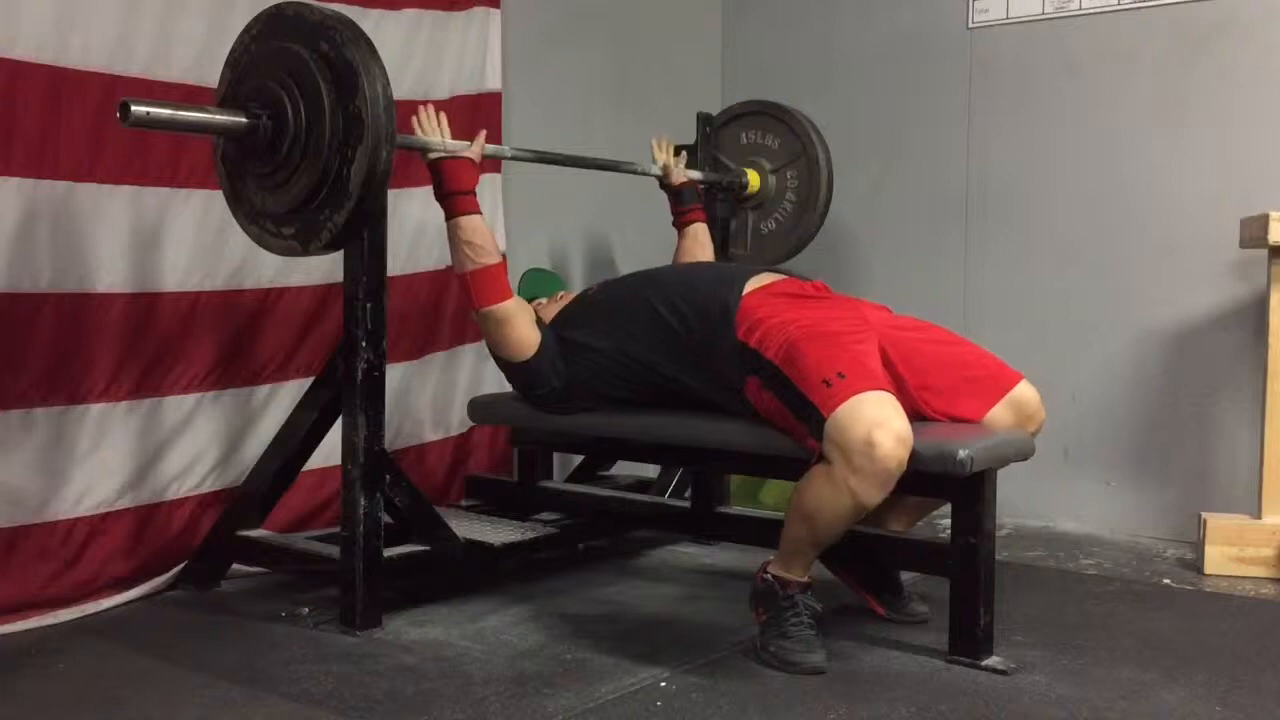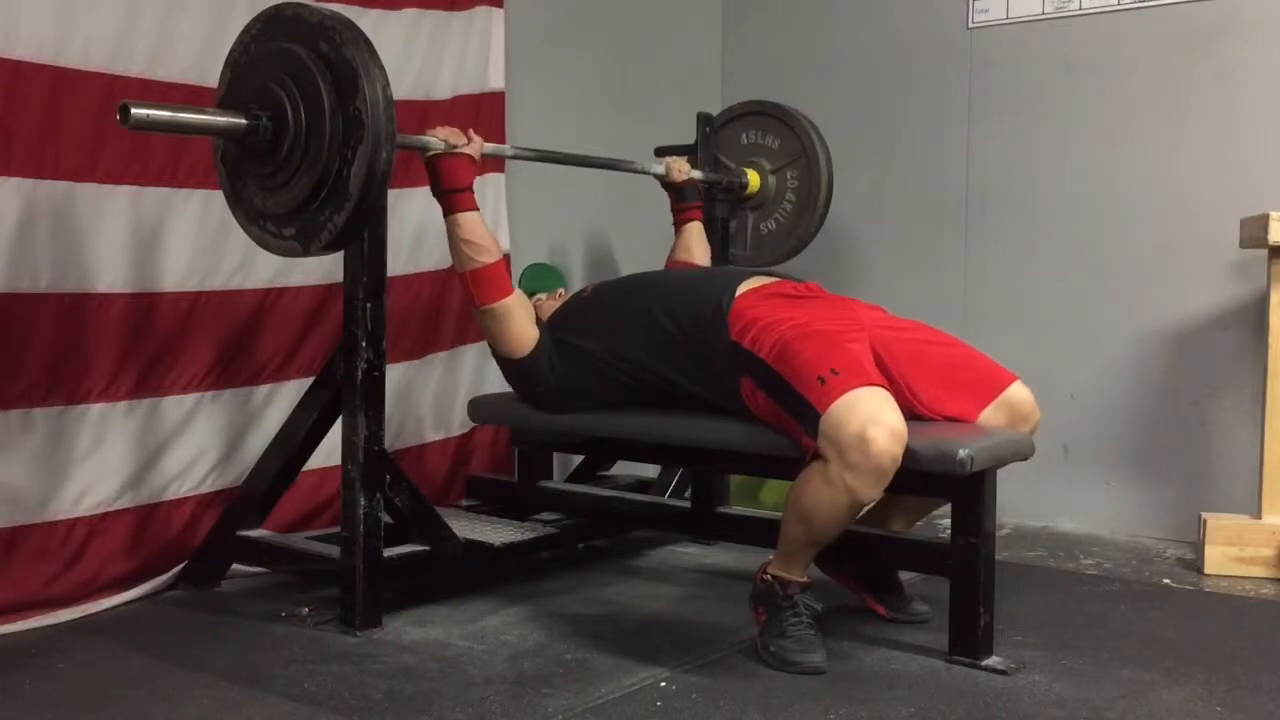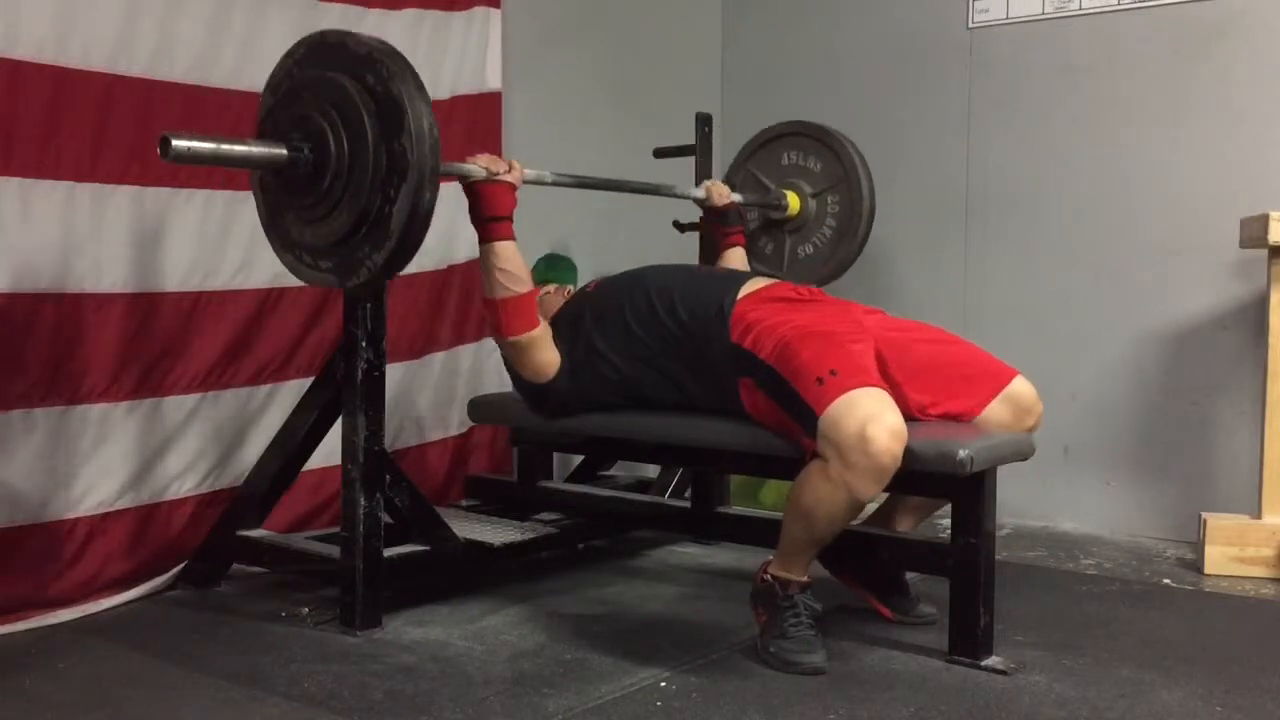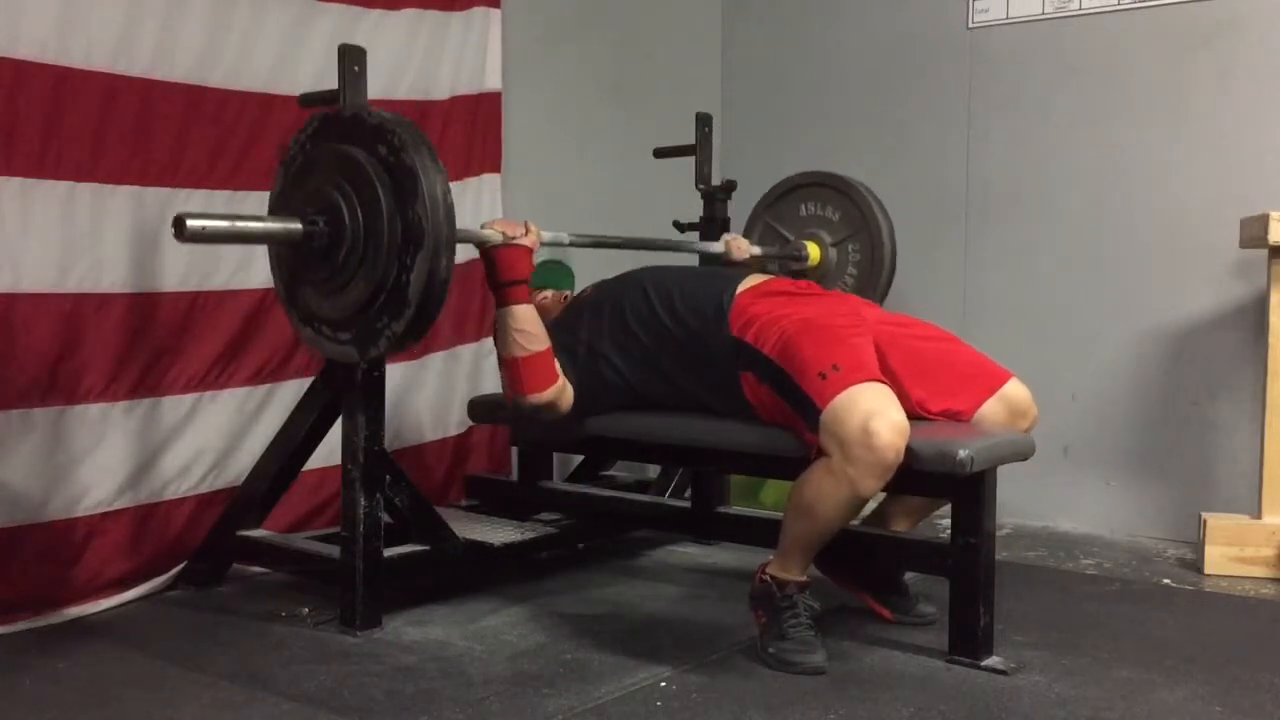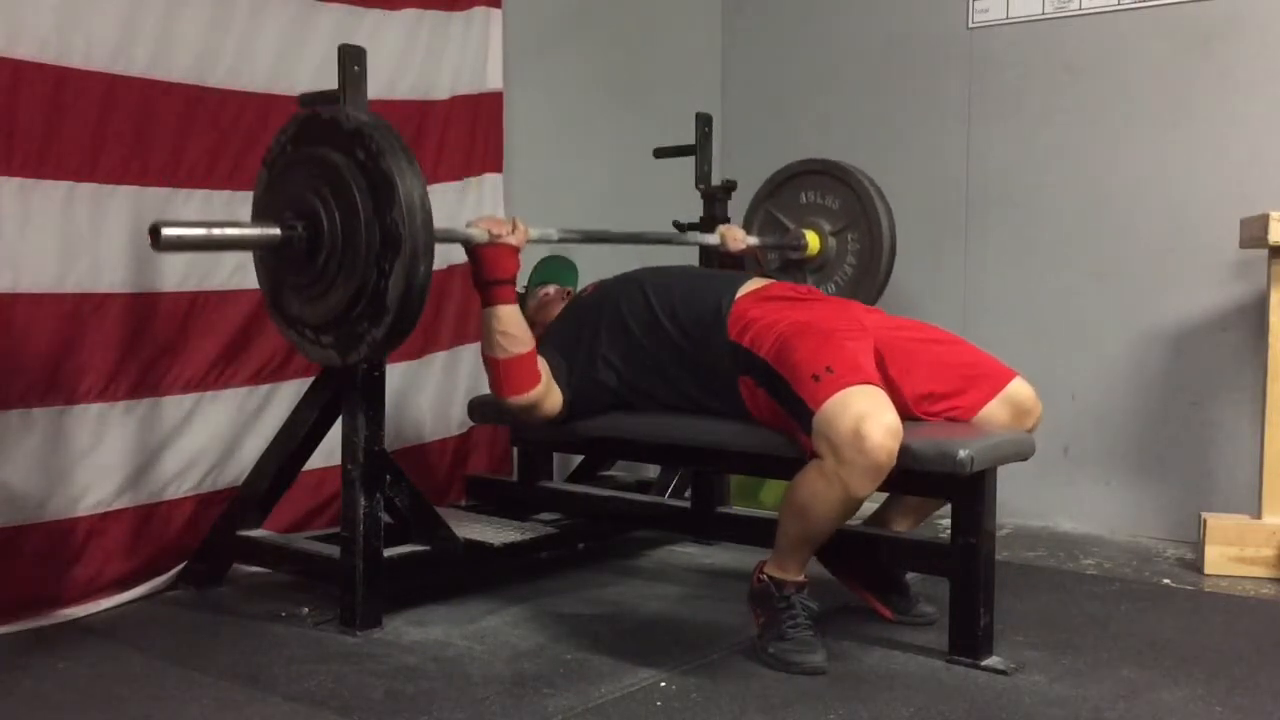
dt=1s
person 1, frame 1
left shoulder: (610, 323)
right shoulder: (558, 368)
left elbow: (694, 289)
right elbow: (488, 288)
left wrist: (683, 195)
right wrist: (456, 183)
left knee: (1017, 413)
right knee: (878, 446)
right ankle: (784, 585)
person 1, frame 2
left shoulder: (606, 323)
right shoulder: (554, 367)
left elbow: (691, 282)
right elbow: (489, 290)
left wrist: (686, 198)
right wrist: (454, 183)
left knee: (1013, 415)
right knee: (872, 442)
left ankle: (864, 549)
right ankle: (782, 586)
person 1, frame 3
left shoulder: (608, 321)
right shoulder: (558, 369)
left elbow: (724, 293)
right elbow: (515, 328)
left wrist: (727, 222)
right wrist: (493, 214)
left knee: (1016, 409)
right knee: (873, 439)
left ankle: (871, 552)
right ankle: (783, 586)
person 1, frame 4
left shoulder: (603, 322)
right shoulder: (559, 348)
right elbow: (537, 391)
left wrist: (744, 266)
right wrist: (510, 274)
left knee: (1011, 411)
right knee: (875, 437)
left ankle: (868, 551)
right ankle: (782, 585)
person 1, frame 5
left shoulder: (610, 319)
right shoulder: (554, 354)
right elbow: (521, 392)
left wrist: (742, 261)
right wrist: (497, 280)
left knee: (1015, 408)
right knee: (868, 438)
left ankle: (873, 550)
right ankle: (780, 585)
